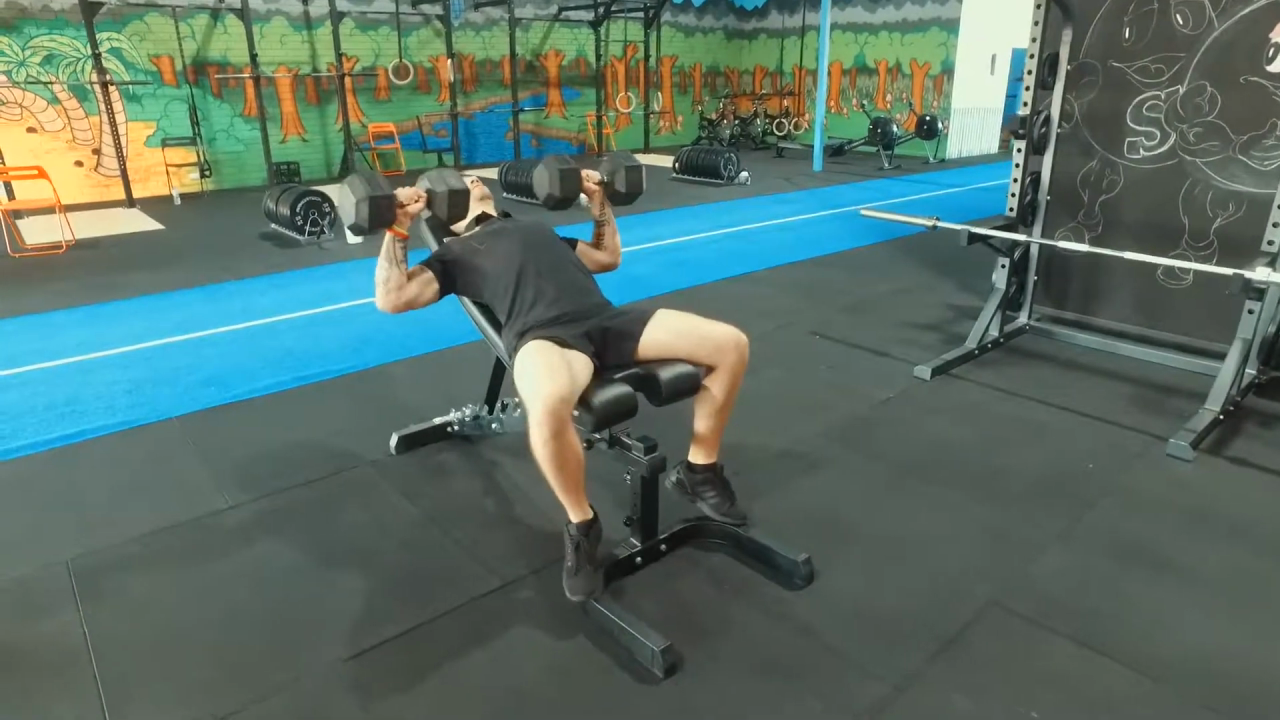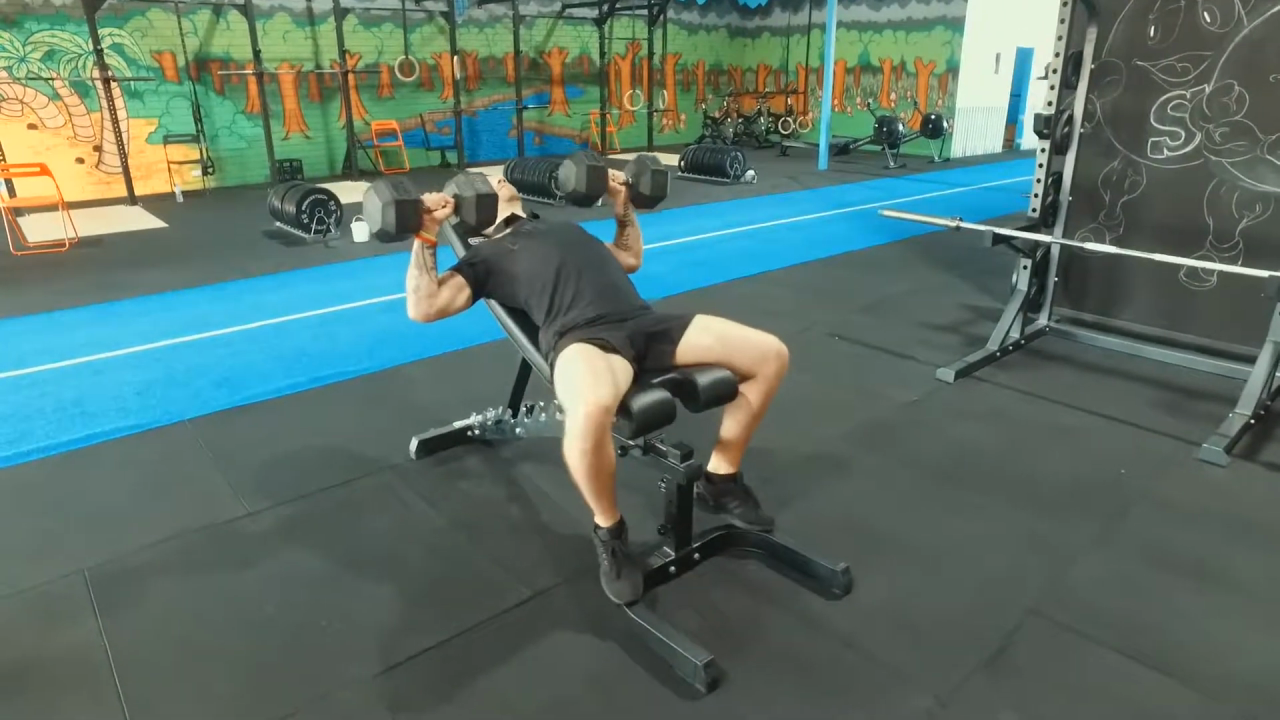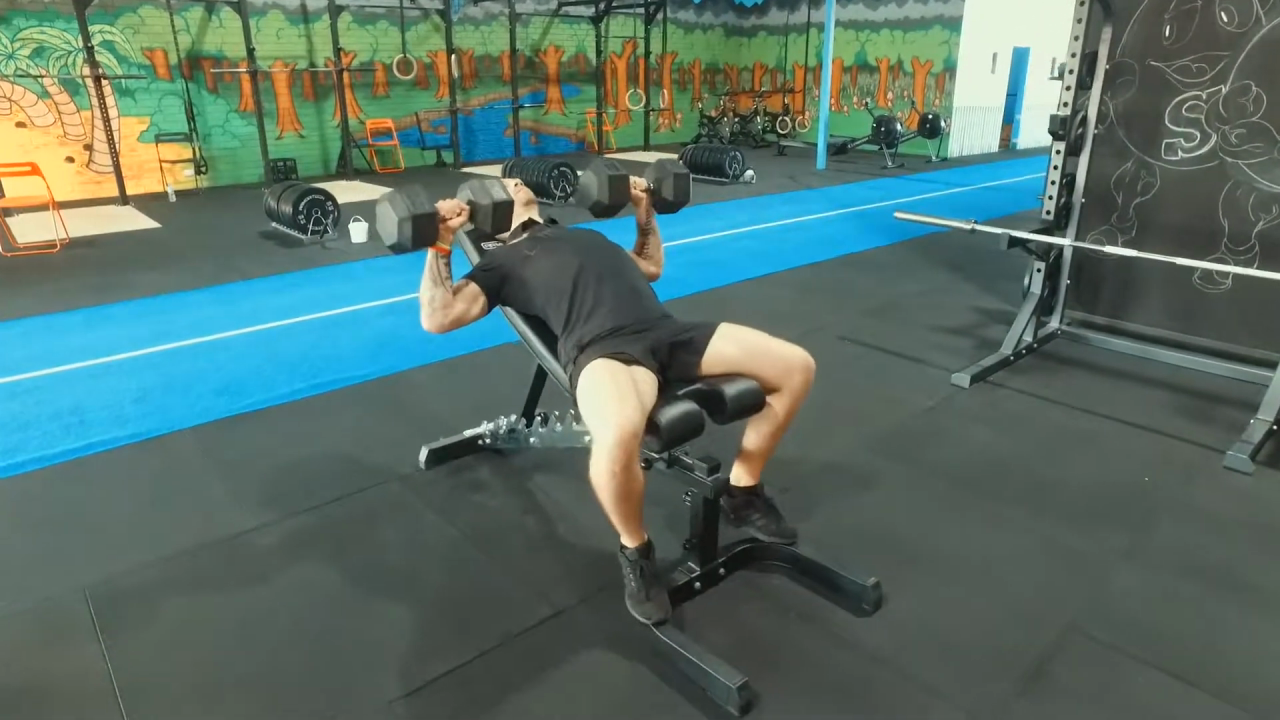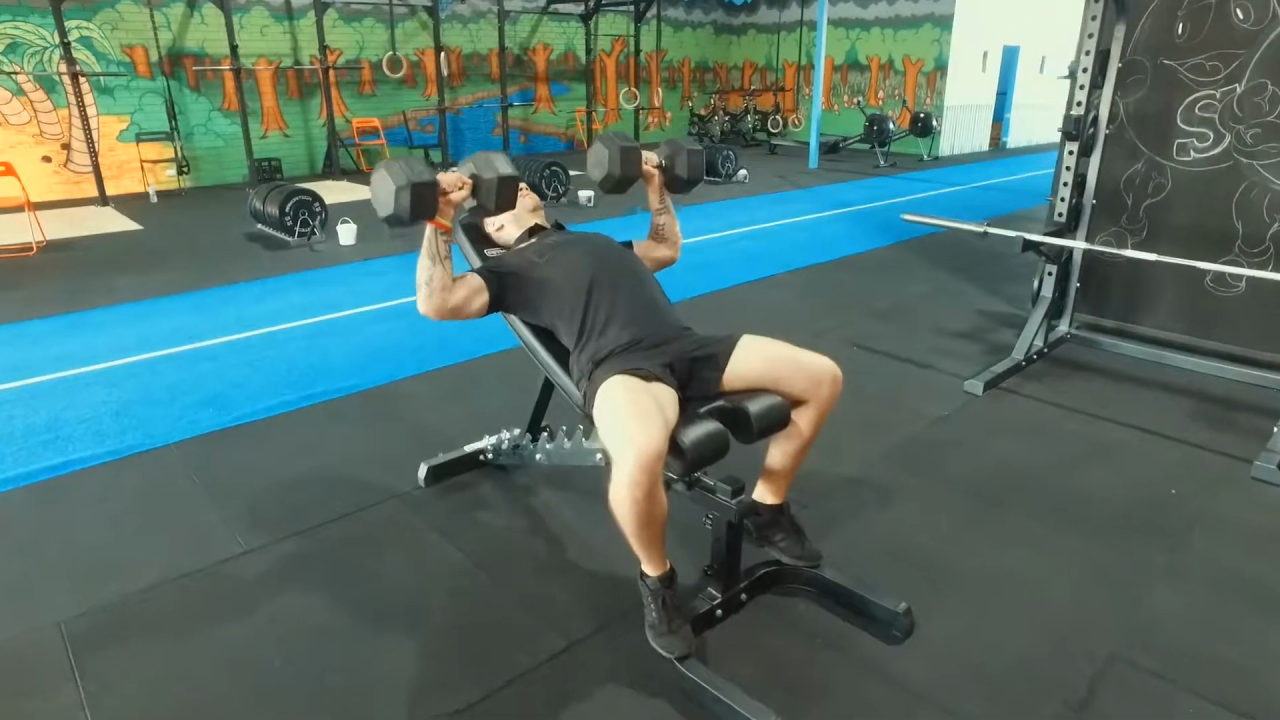
dt=0.4s
person 1, frame 1
left shoulder: (537, 227)
right shoulder: (455, 253)
left elbow: (608, 257)
right elbow: (391, 299)
left wrist: (598, 201)
right wrist: (399, 227)
left hip: (609, 319)
right hip: (545, 334)
left knee: (731, 345)
right knee: (547, 403)
left ankle: (699, 471)
right ankle: (581, 525)
person 1, frame 2
left shoulder: (565, 228)
right shoulder: (486, 255)
left elbow: (631, 260)
right elbow: (423, 307)
left wrist: (621, 203)
right wrist: (427, 233)
left hip: (645, 322)
right hip: (581, 336)
left knee: (771, 356)
right knee: (592, 410)
left ankle: (720, 479)
right ankle: (609, 531)
person 1, frame 3
left shoulder: (582, 235)
right shoulder: (502, 260)
left elbow: (651, 268)
right elbow: (437, 318)
left wrist: (644, 211)
right wrist: (441, 242)
left hip: (669, 331)
right hip: (602, 347)
left knee: (797, 368)
right knee: (618, 435)
left ankle: (742, 491)
right ankle: (635, 551)
person 1, frame 4
left shoulder: (593, 240)
right shoulder: (509, 269)
left elbow: (668, 249)
right elbow: (435, 303)
left wrist: (655, 187)
right wrist: (440, 219)
left hip: (686, 345)
right hip: (617, 364)
left knee: (823, 377)
right knee: (641, 458)
left ankle: (766, 509)
right ankle: (656, 580)
